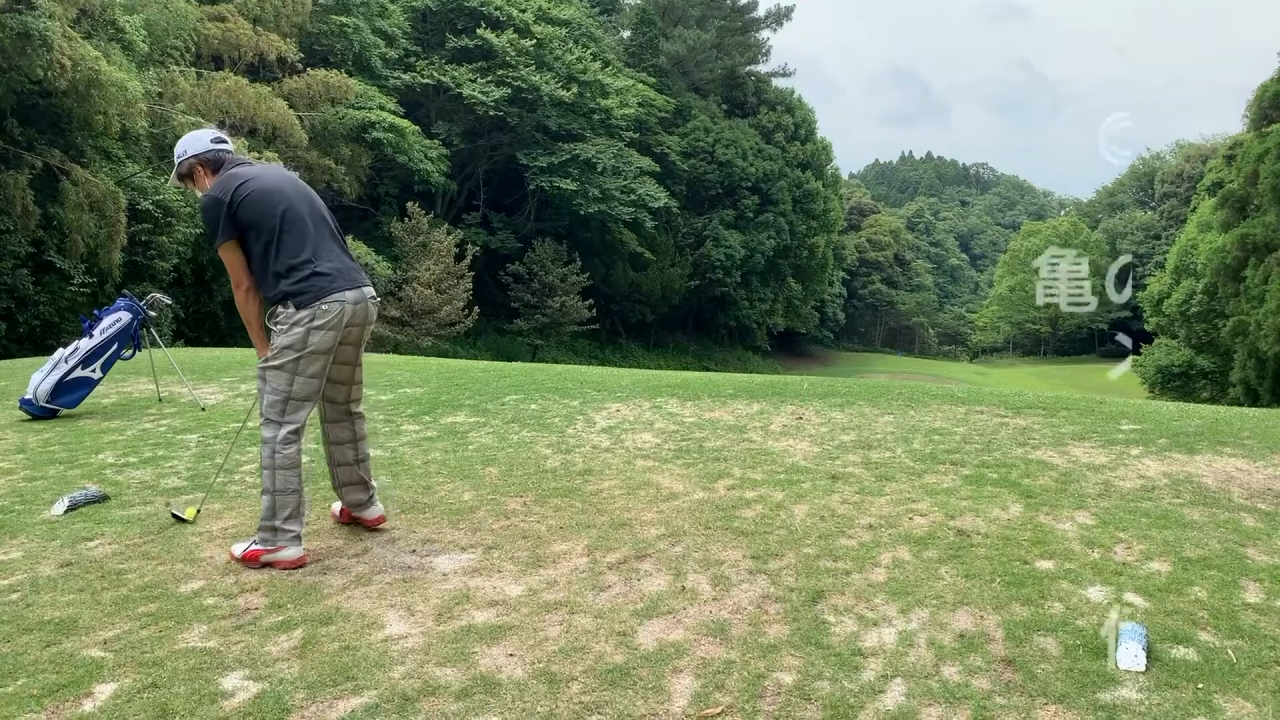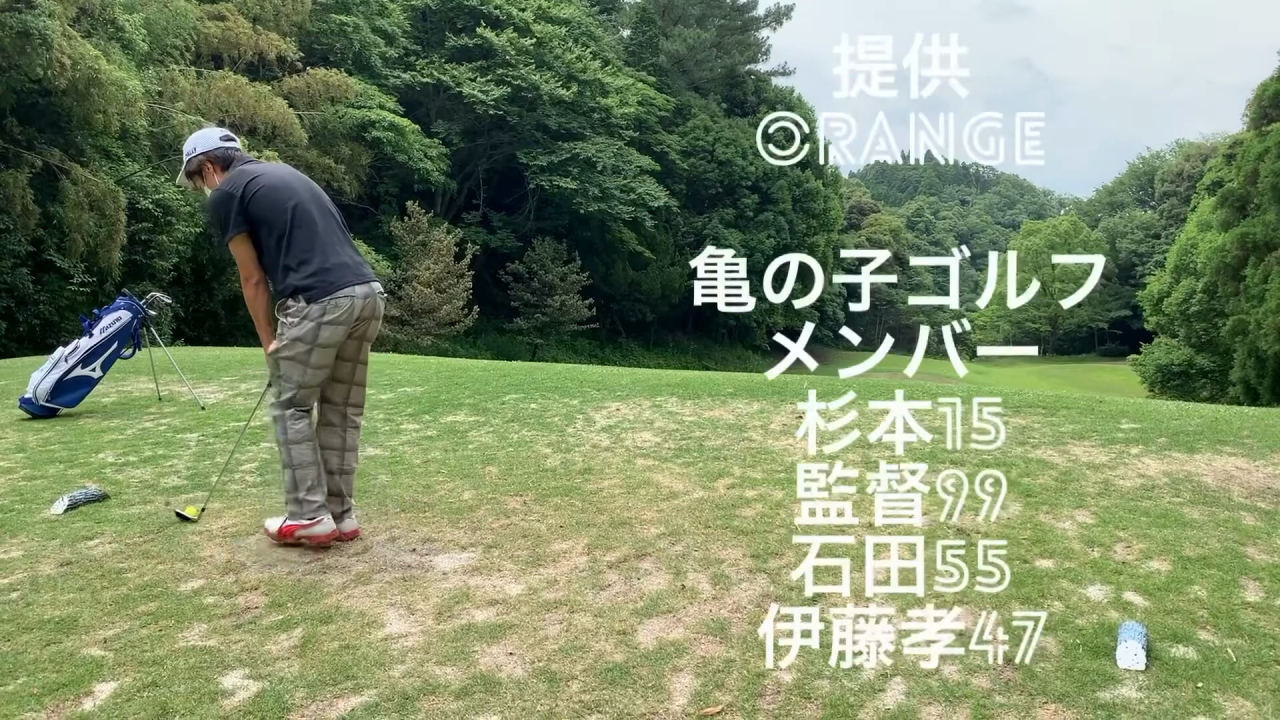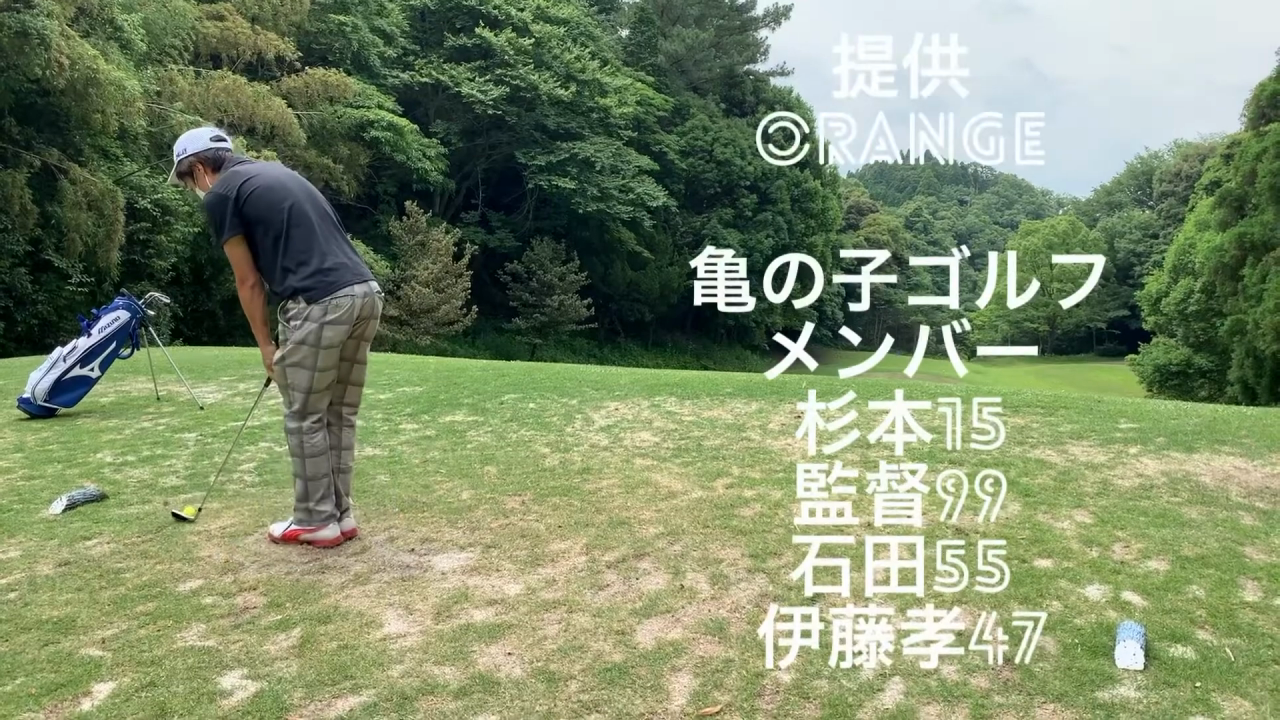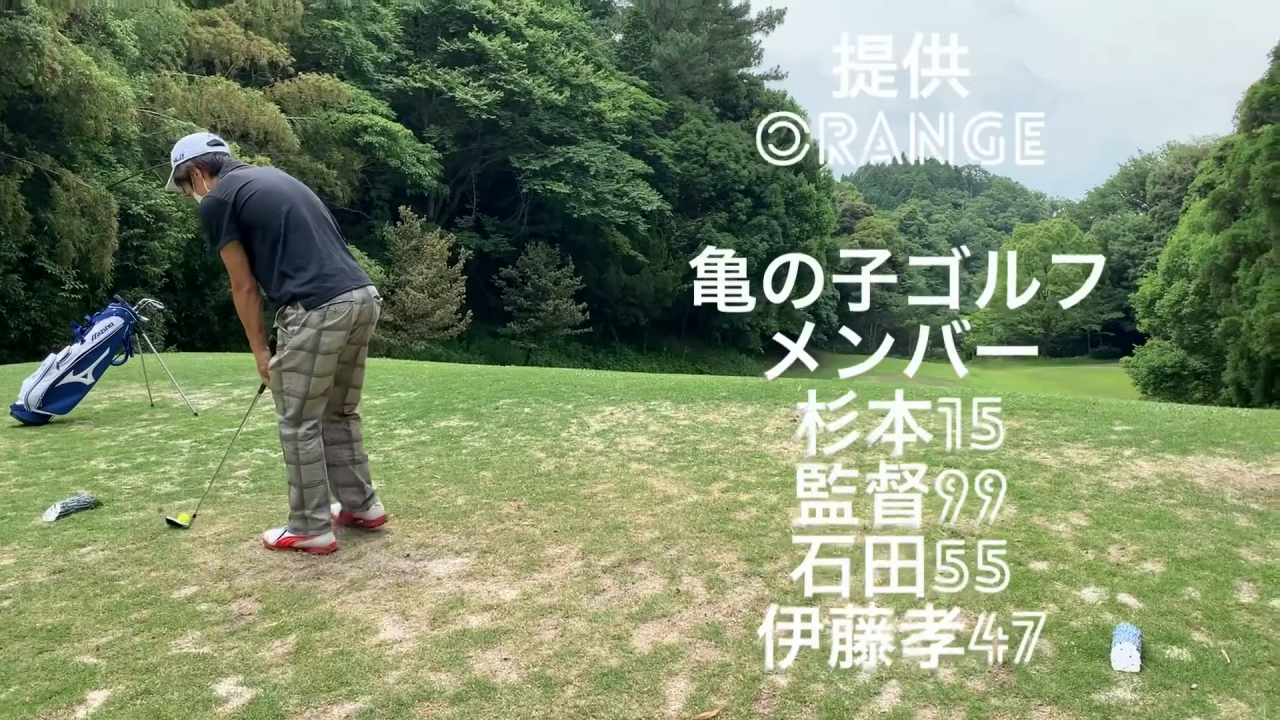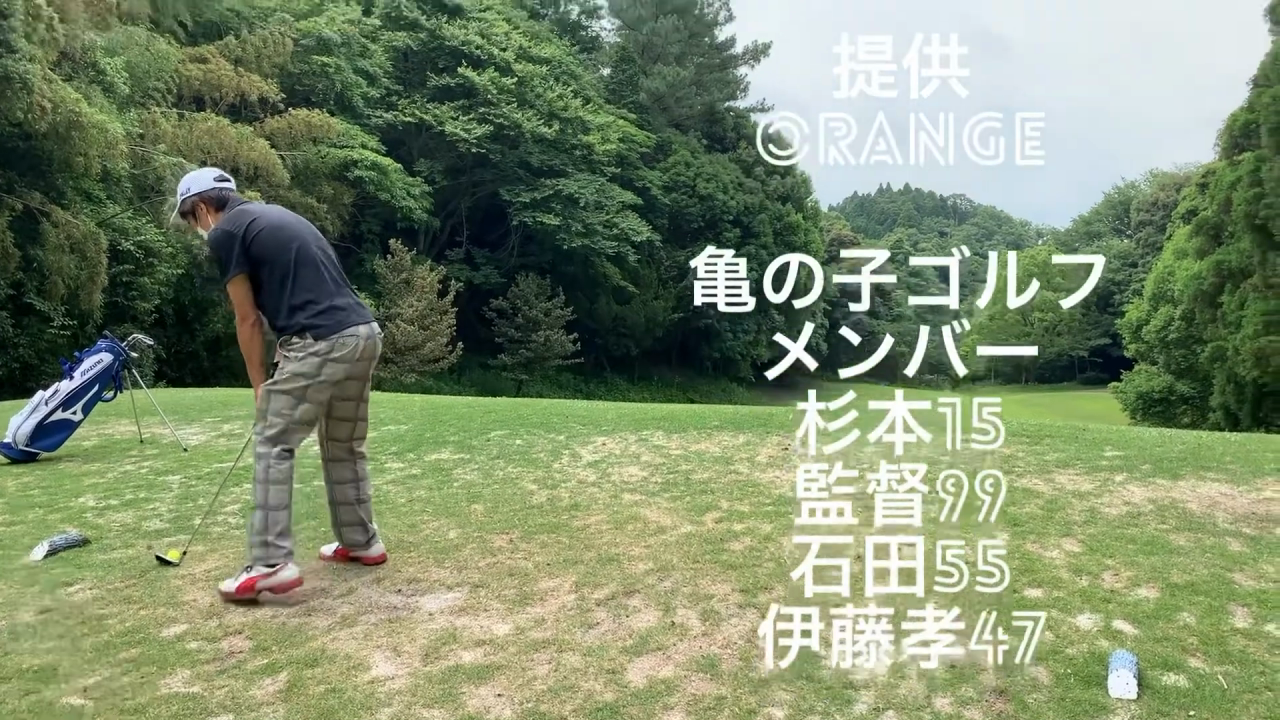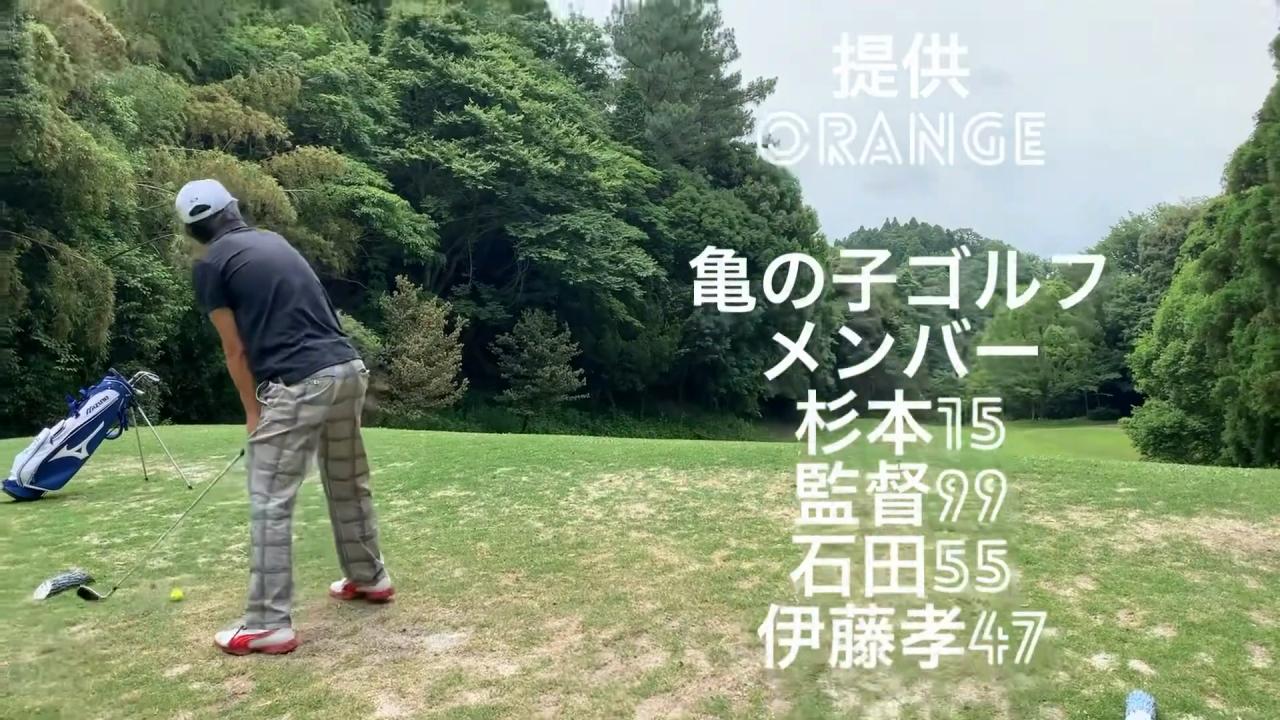
dt=0.4s
person 1, frame 1
left shoulder: (216, 197)
right shoulder: (277, 173)
left elbow: (244, 284)
left wrist: (261, 346)
right wrist: (271, 342)
left hip: (310, 309)
right hip: (360, 296)
left knee: (281, 426)
right knee: (344, 409)
left ankle: (279, 540)
right ankle: (362, 503)
person 1, frame 2
left shoulder: (226, 194)
right shoulder: (283, 173)
left elbow: (254, 279)
left wrist: (268, 341)
right wrist: (279, 337)
left hip: (319, 303)
right hip: (368, 293)
left knee: (292, 409)
right knee: (342, 413)
left ankle: (309, 515)
right ankle: (339, 514)
person 1, frame 3
left shoulder: (220, 195)
right shoulder: (275, 172)
left elbow: (249, 281)
left wrist: (265, 345)
right wrist: (276, 341)
left hip: (319, 304)
right hip: (365, 292)
left knee: (305, 418)
right knee: (340, 414)
left ankle: (317, 521)
right ankle: (338, 513)
person 1, frame 4
left shoulder: (216, 200)
right shoulder: (273, 177)
left elbow: (244, 287)
left wrist: (260, 350)
right wrist: (277, 339)
left hip: (317, 310)
right hip: (363, 296)
left knee: (299, 423)
right knee: (341, 411)
left ankle: (311, 528)
right ankle: (361, 504)
person 1, frame 5
left shoulder: (225, 233)
right shoulder: (274, 215)
left elbow: (248, 319)
left wrist: (259, 384)
right wrist: (282, 363)
left hip: (321, 343)
right hip: (364, 332)
left knee: (273, 447)
right knee: (345, 447)
left ankle: (271, 563)
right ankle: (361, 541)
person 1, frame 6
left shoulder: (209, 266)
right shoulder: (275, 242)
left elbow: (236, 351)
left wrist: (253, 412)
right wrist: (264, 408)
left hip: (299, 385)
right hip: (348, 369)
left knee: (270, 505)
right knee: (349, 485)
left ankle: (268, 624)
right ankle: (369, 577)
